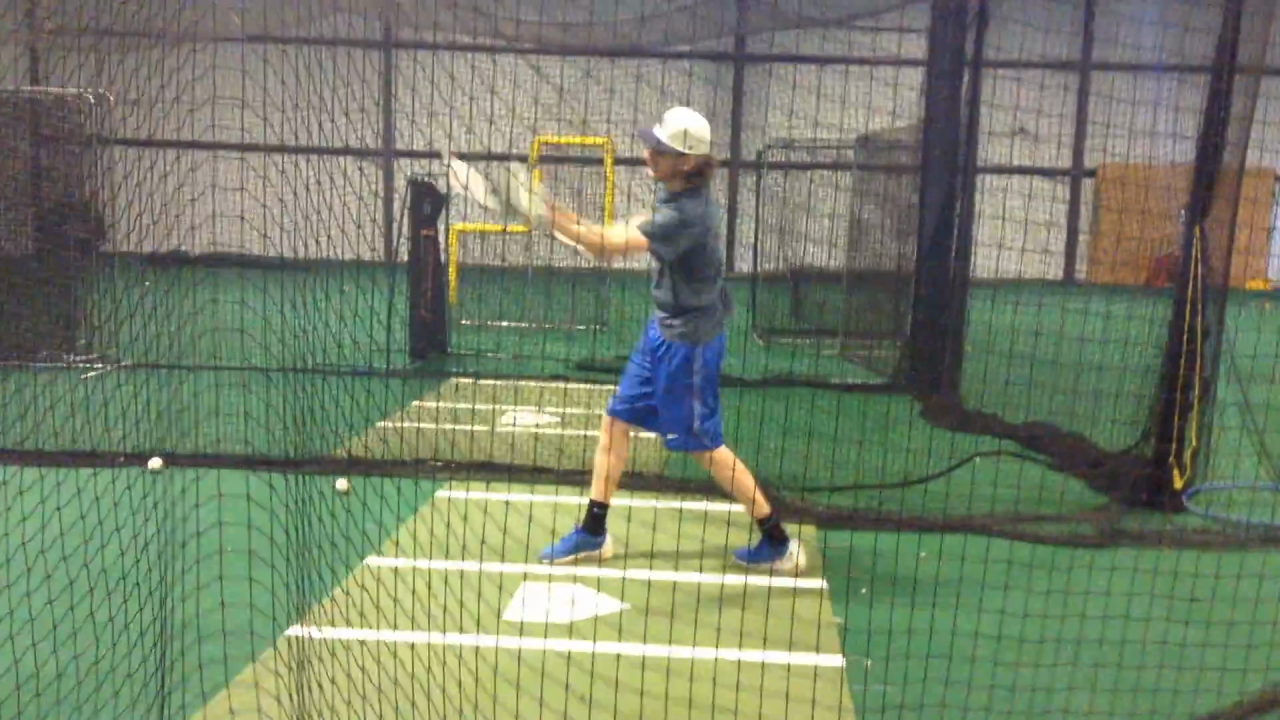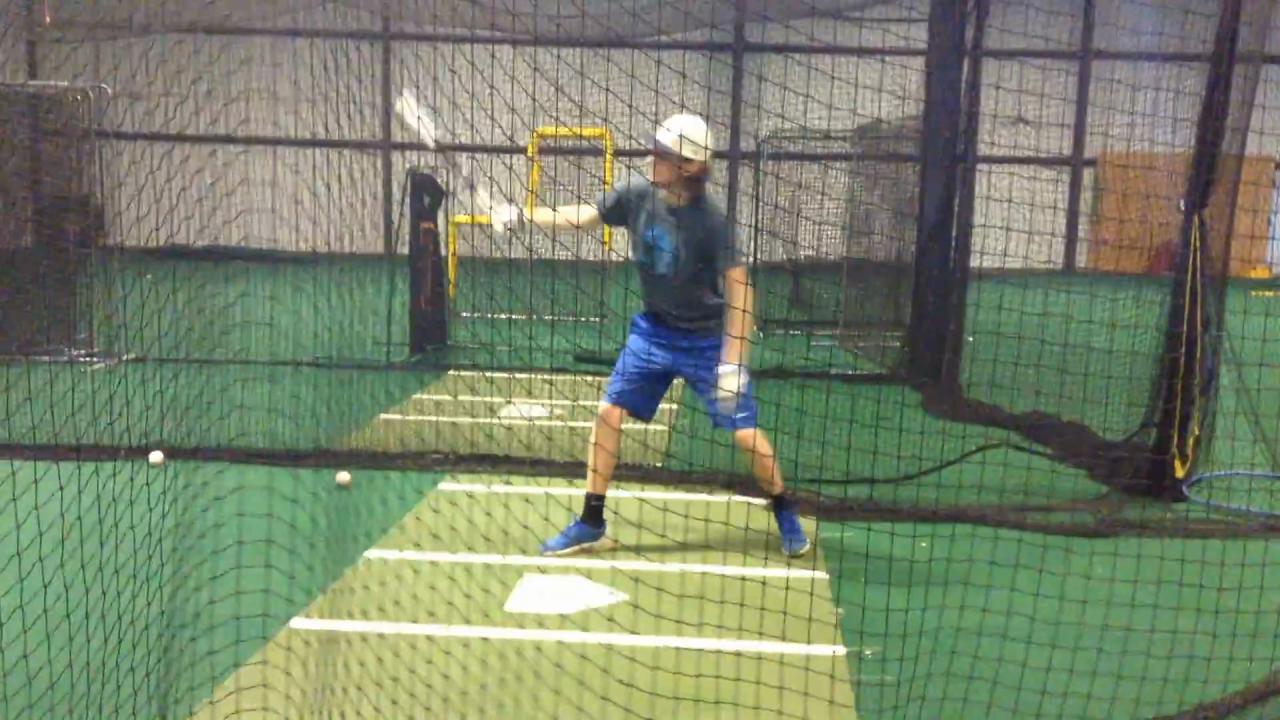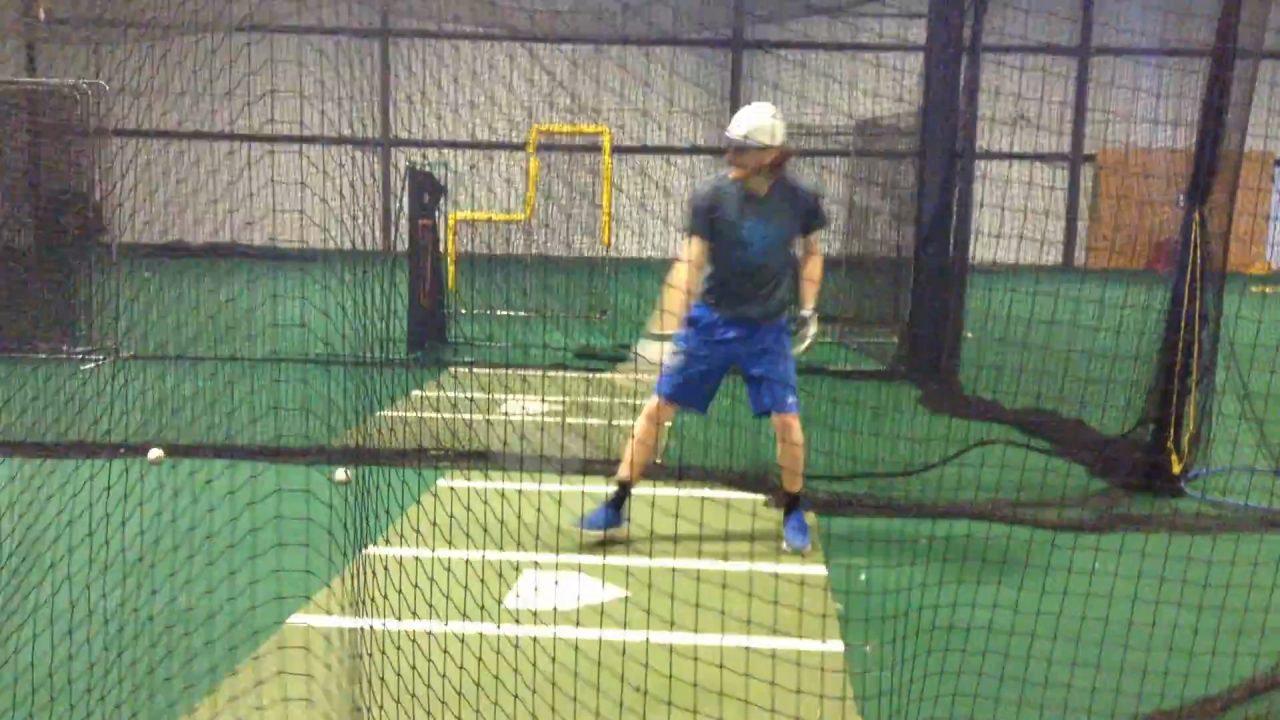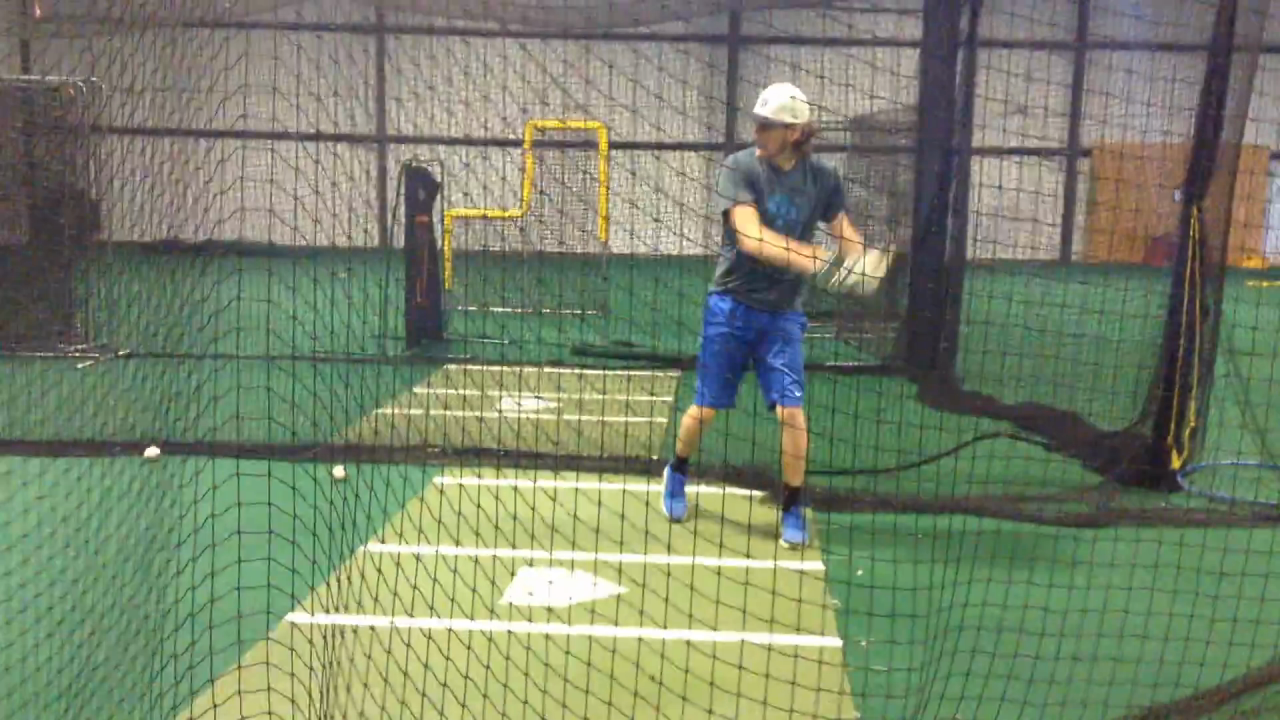
dt=0.3s
person 1, frame 1
left shoulder: (687, 213)
right shoulder: (675, 192)
left elbow: (612, 246)
right elbow: (645, 225)
left wrist: (564, 222)
right wrist: (570, 221)
left hip: (691, 339)
right hip: (664, 330)
left knee: (703, 446)
right knee: (615, 421)
left ankle: (778, 540)
right ankle: (593, 532)
person 1, frame 2
left shoulder: (710, 222)
right shoulder: (639, 195)
left elbow: (739, 292)
right elbow: (584, 216)
left wrist: (733, 363)
right wrist: (522, 215)
left hip: (706, 337)
right hip: (654, 329)
left knee: (745, 433)
right knee: (609, 413)
left ankle: (784, 512)
right ankle: (593, 522)
person 1, frame 3
left shoulder: (799, 197)
right shoulder: (710, 195)
left elbow: (810, 250)
right elbow: (688, 267)
left wrist: (808, 307)
left hip: (767, 325)
right hip: (712, 318)
left knee: (785, 420)
right knee: (656, 407)
left ankle: (793, 513)
right ankle: (615, 507)
person 1, frame 4
left shoulder: (822, 178)
right shoulder: (739, 168)
left elbow: (845, 234)
right elbow: (753, 238)
left wrist: (860, 261)
right wrist: (819, 261)
left hip: (783, 312)
right hip: (732, 305)
left knee: (791, 412)
right knee: (706, 408)
left ankle: (792, 508)
right ankle: (677, 472)
